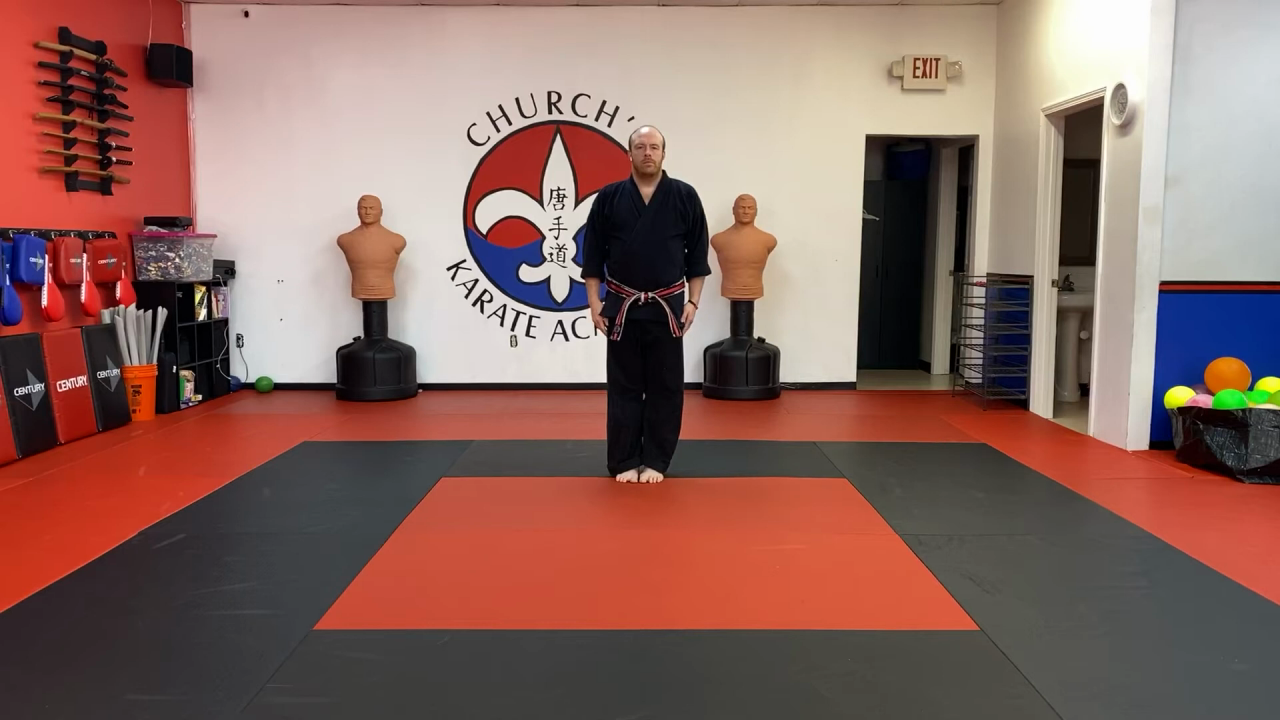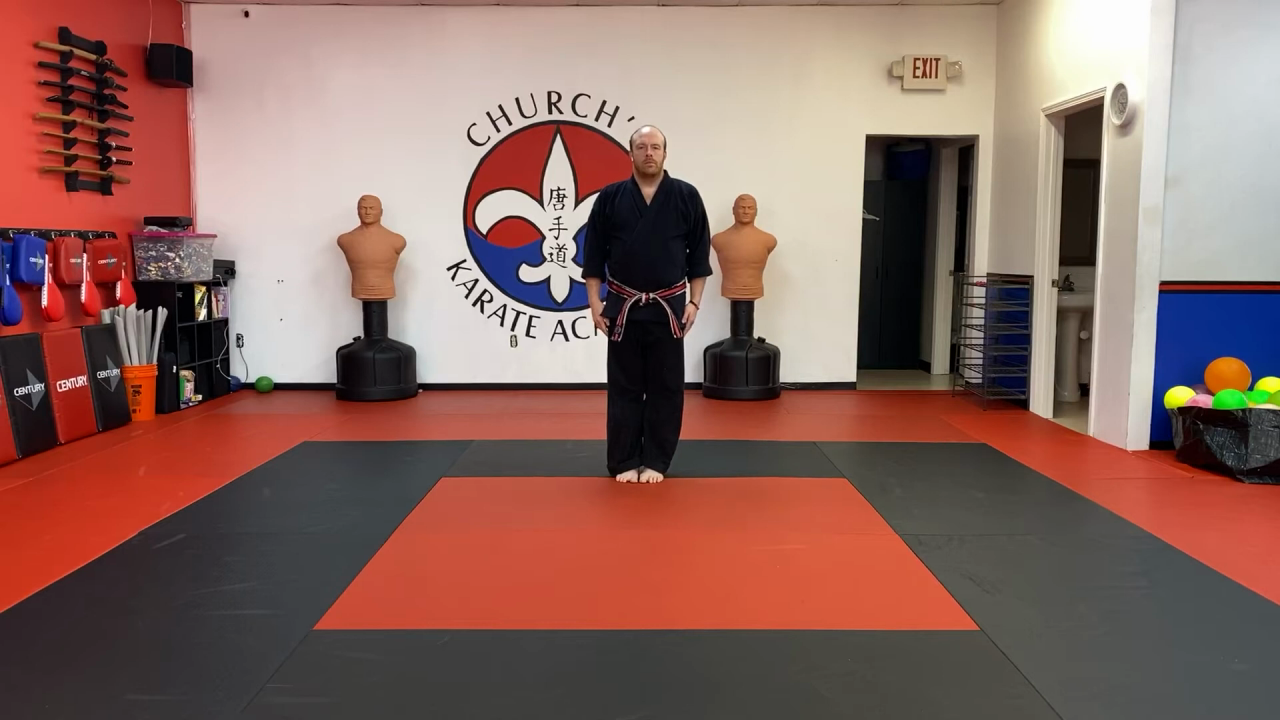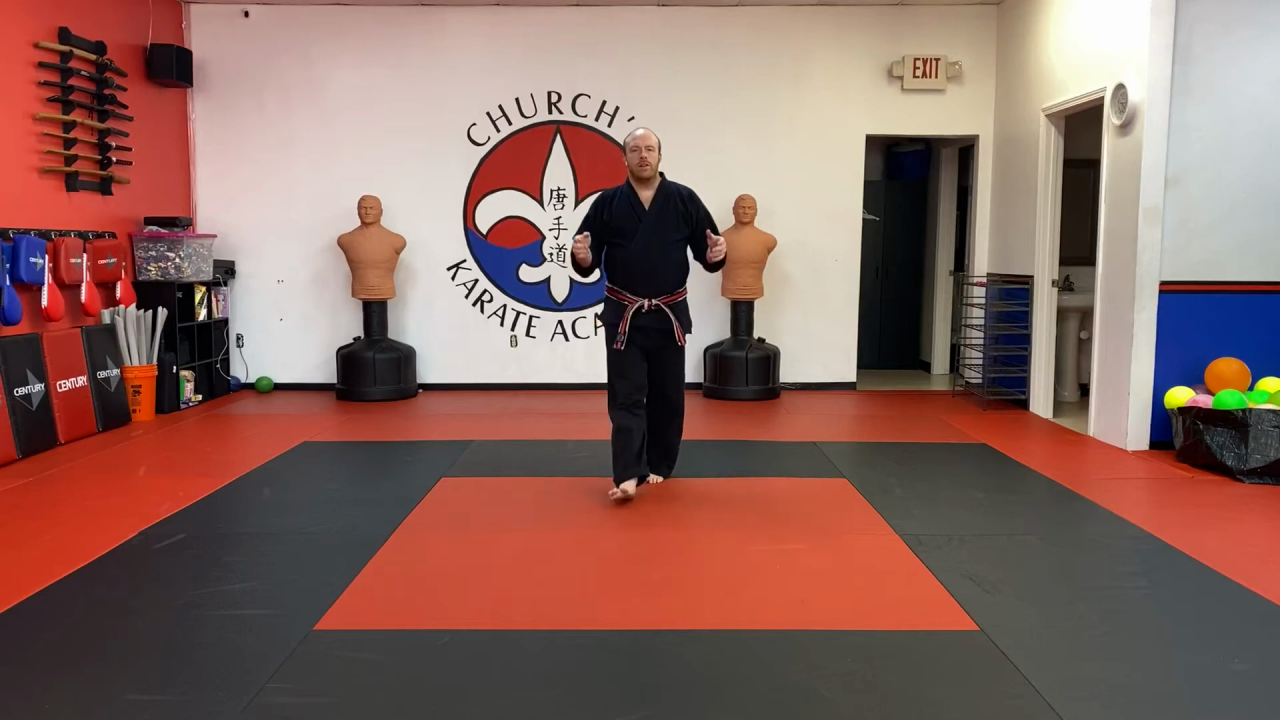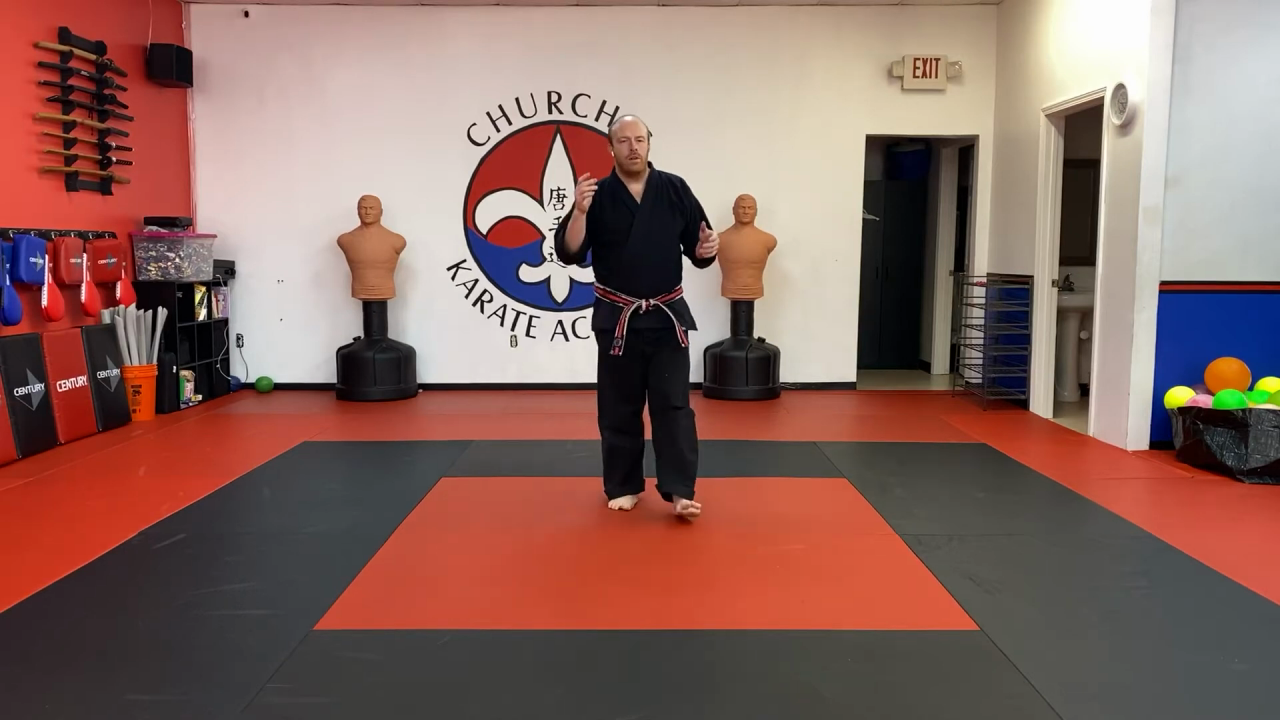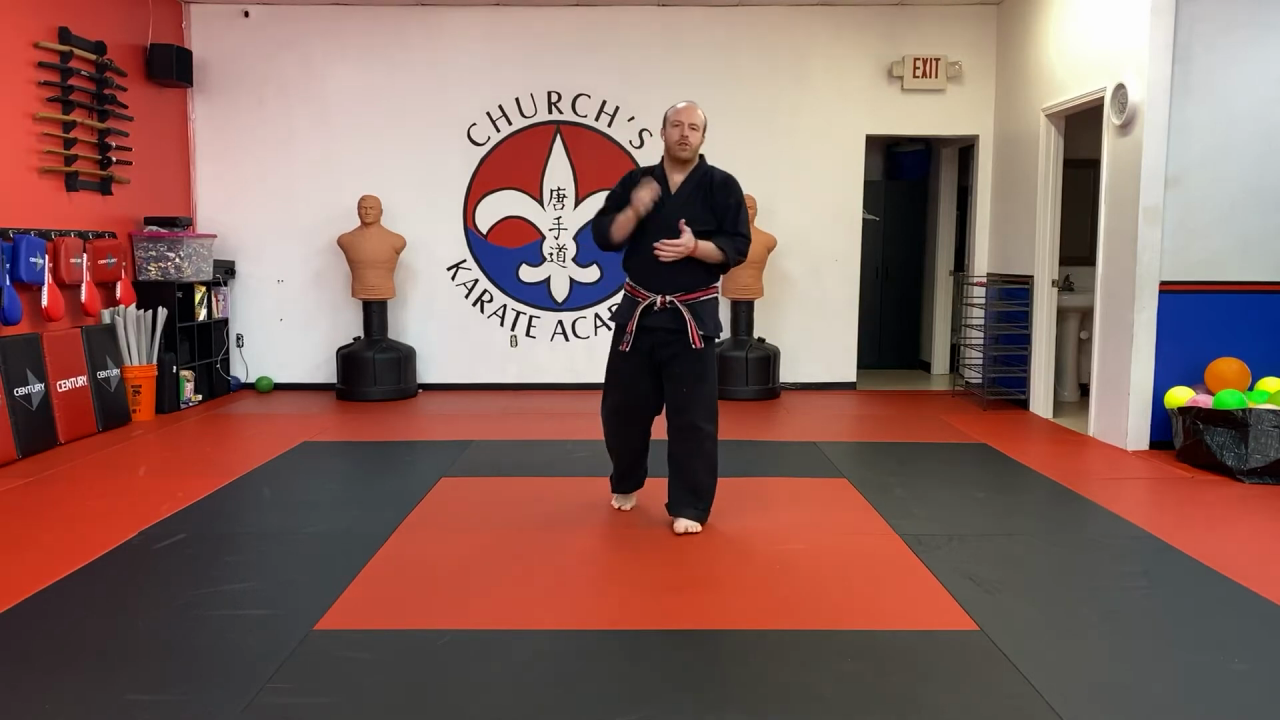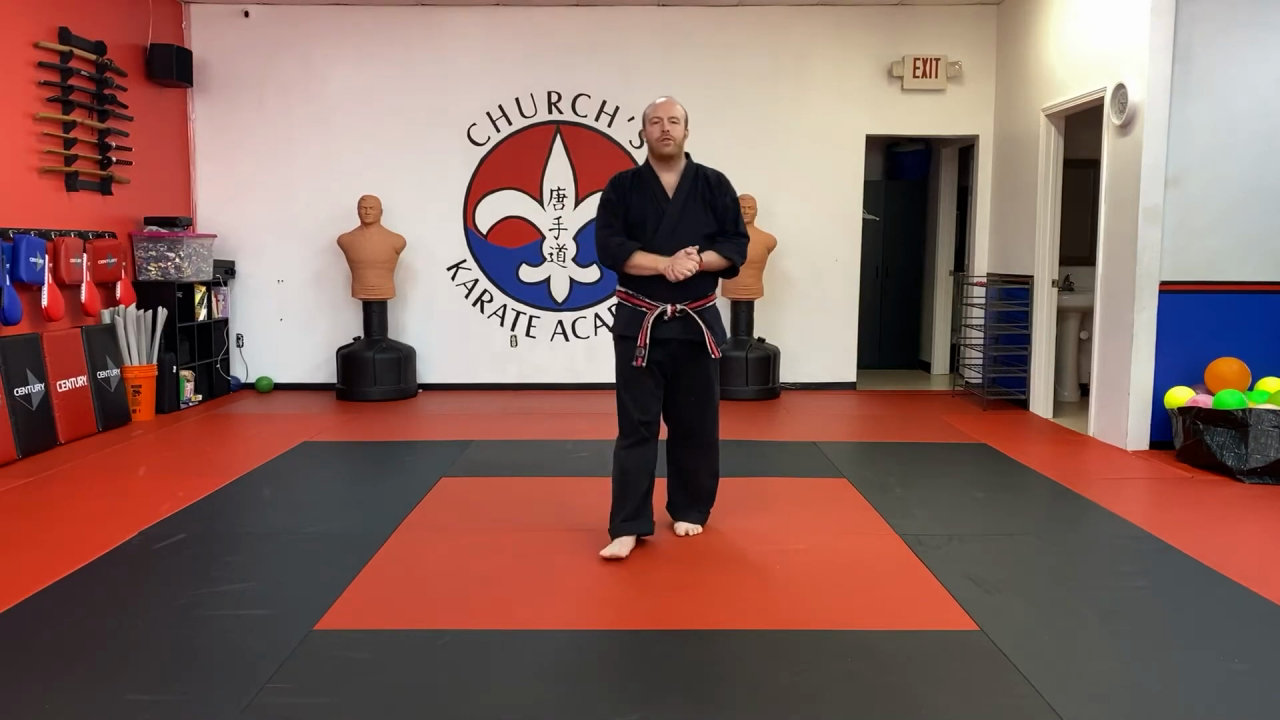
dt=0.7s
person 1, frame 1
left shoulder: (684, 197)
right shoulder: (609, 198)
left elbow: (697, 254)
right elbow: (593, 254)
left wrist: (692, 301)
right wrist: (595, 302)
left hip: (667, 307)
right hip: (622, 307)
left knee: (665, 388)
right knee: (624, 387)
left ankle: (655, 461)
right ankle: (625, 462)
person 1, frame 2
left shoulder: (686, 197)
right shoulder: (610, 198)
left elbow: (699, 255)
right elbow: (594, 254)
left wrist: (694, 302)
right wrist: (595, 302)
left hip: (668, 307)
right hip: (623, 307)
left knee: (666, 388)
right knee: (624, 388)
left ankle: (655, 461)
right ankle: (624, 462)
person 1, frame 3
left shoulder: (684, 200)
right shoulder: (607, 203)
left elbow: (704, 249)
right elbow: (589, 262)
left wrist: (715, 253)
right wrist: (581, 257)
left hip: (669, 314)
right hip: (623, 315)
left knee: (667, 396)
right knee: (627, 396)
left ankle: (657, 465)
right ankle: (628, 475)
person 1, frame 4
left shoulder: (675, 189)
right shoulder: (597, 195)
left elbow: (695, 248)
right elbow: (570, 254)
left wrist: (707, 248)
right wrist: (580, 212)
left hip: (667, 315)
right hip: (617, 316)
left knee: (672, 404)
right knee: (619, 407)
left ankle: (679, 490)
right ankle: (623, 486)
person 1, frame 5
left shoulder: (722, 186)
right shoulder: (635, 182)
left elbow: (737, 246)
right elbow: (603, 235)
left wrist: (693, 247)
right wrist: (633, 212)
left hip: (692, 314)
right hip: (639, 311)
left knee: (693, 415)
right knee: (625, 404)
left ankle: (689, 507)
right ankle: (627, 482)
person 1, frame 6
left shoulder: (714, 185)
right shoulder: (622, 187)
left elbow: (736, 247)
right elbow: (610, 248)
left wrist: (697, 262)
right wrist: (666, 263)
left hip: (696, 323)
right hip: (640, 323)
left knee: (696, 423)
right knee: (636, 425)
left ankle: (690, 509)
right ankle: (628, 526)
